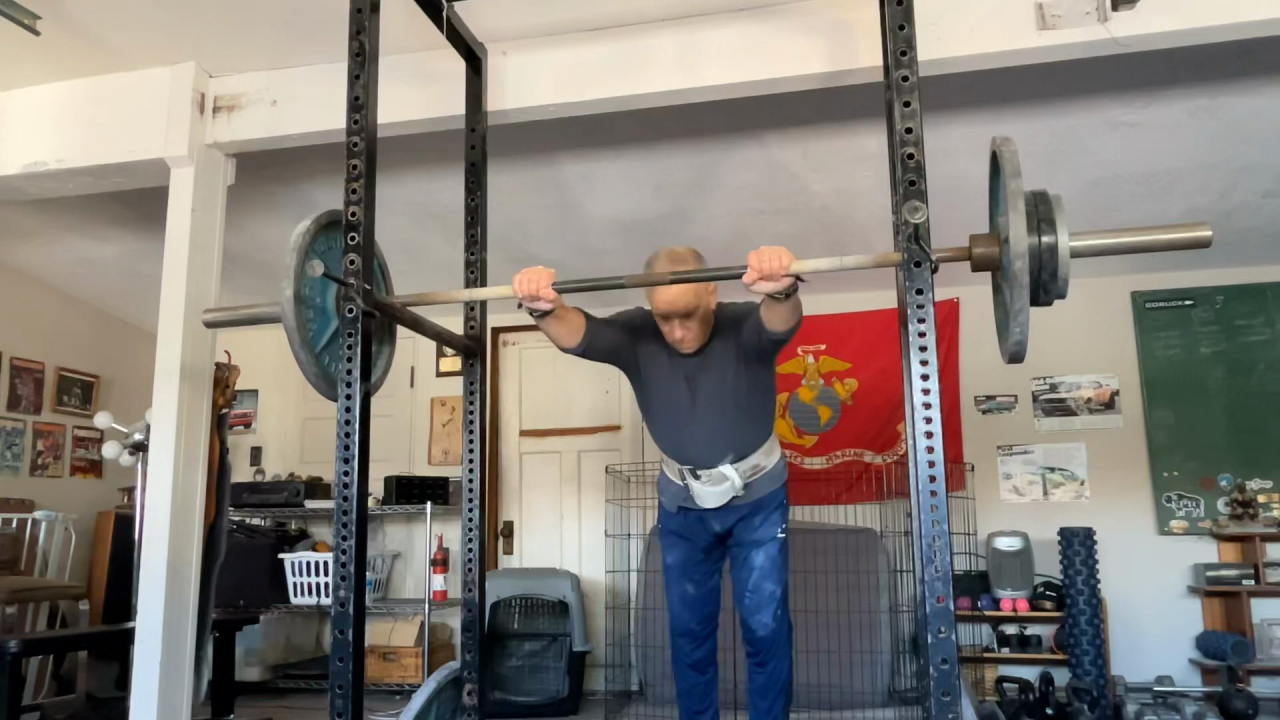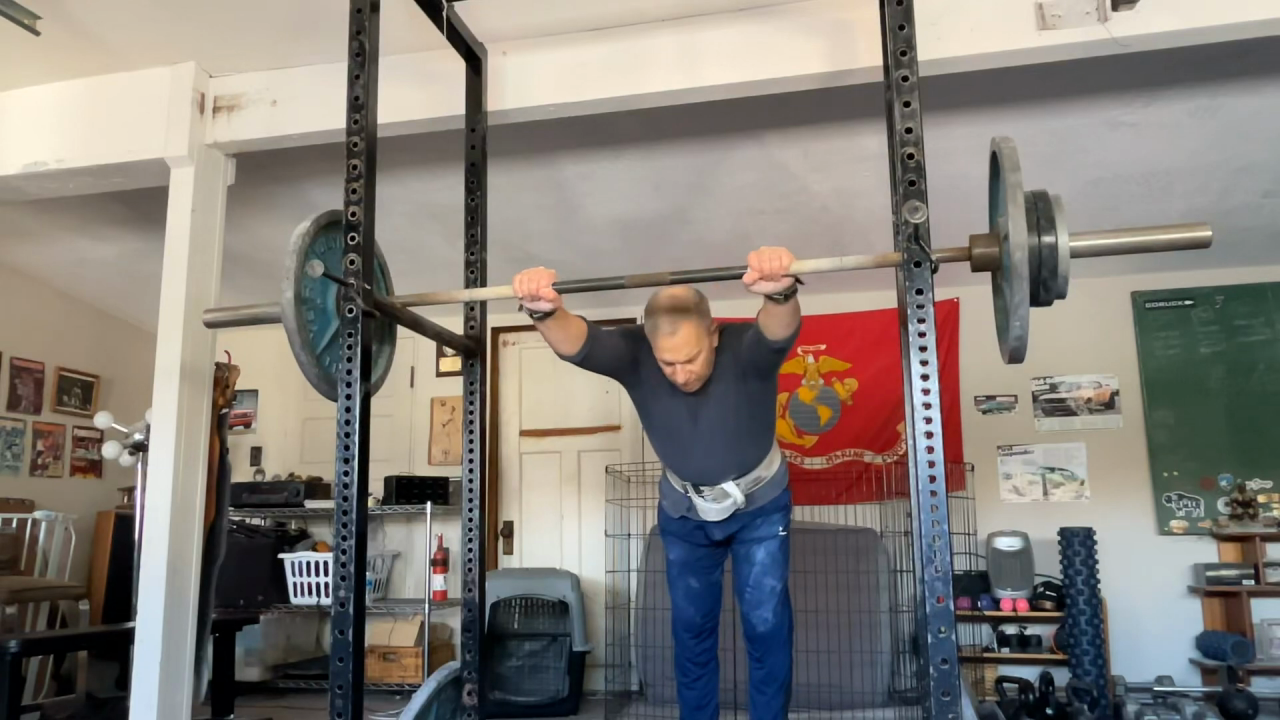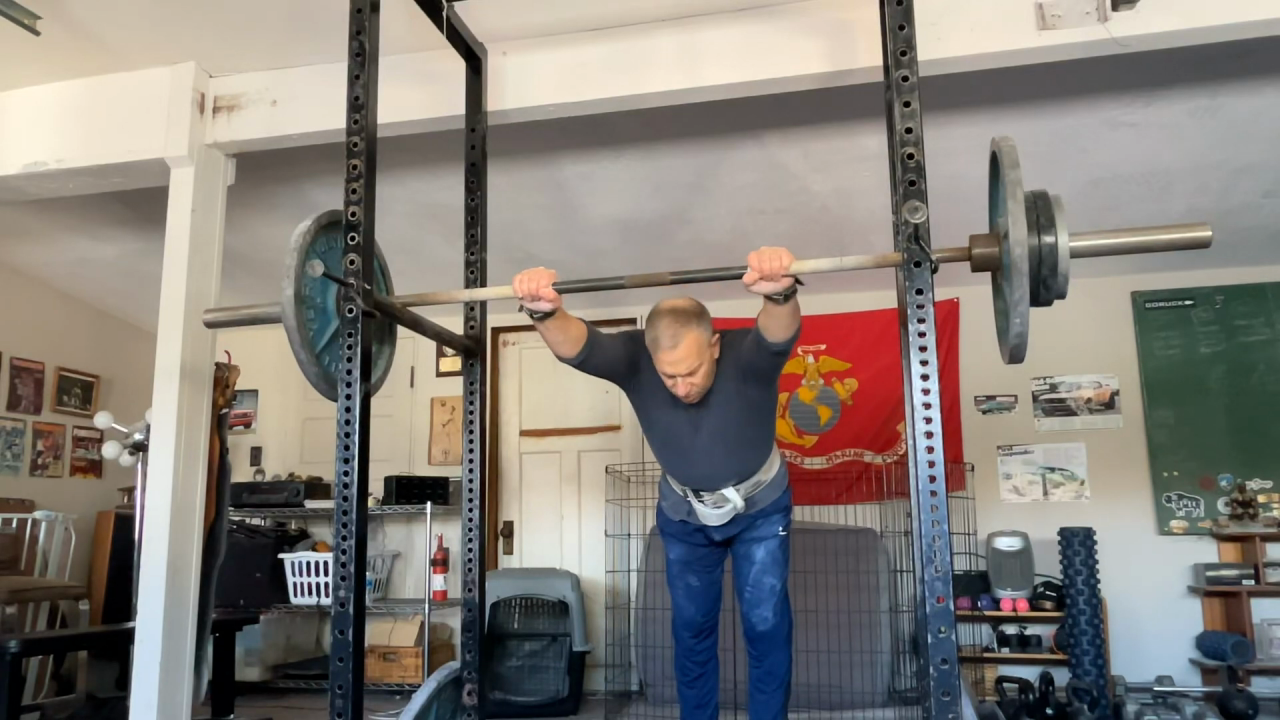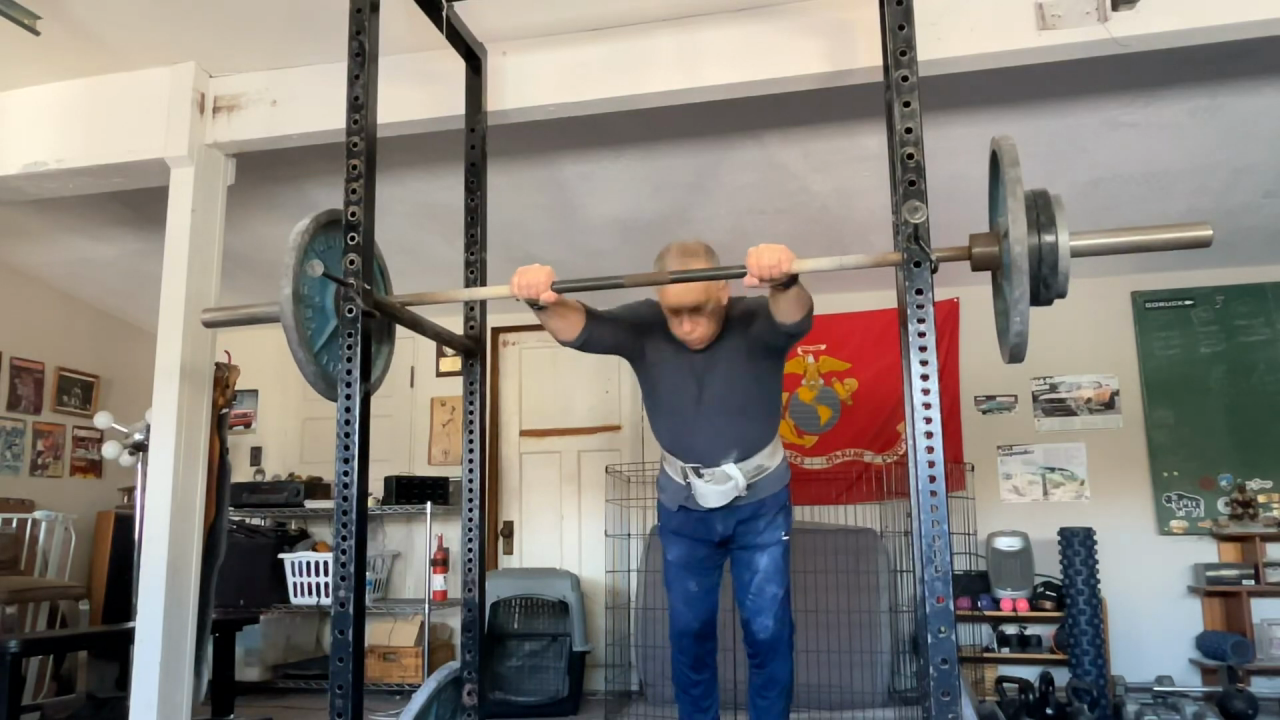
dt=0.4s
person 1, frame 1
left shoulder: (745, 327)
right shoulder: (635, 335)
left elbow: (781, 322)
right elbow: (577, 335)
left wrist: (780, 290)
right wrist: (544, 308)
left hip: (757, 498)
right hip: (683, 505)
left knee: (764, 623)
right knee: (689, 627)
person 1, frame 2
left shoulder: (747, 349)
right shoulder: (634, 354)
left elbow: (781, 328)
right elbow: (576, 342)
left wrist: (779, 293)
right wrist: (544, 311)
left hip: (760, 504)
right hip: (684, 512)
left knee: (766, 621)
right knee: (691, 625)
person 1, frame 3
left shoulder: (748, 356)
right shoulder: (635, 359)
left elbow: (782, 332)
right elbow: (576, 345)
left wrist: (780, 292)
right wrist: (544, 311)
left hip: (760, 507)
right hip: (684, 514)
left knee: (766, 619)
right knee: (691, 625)
person 1, frame 4
left shoulder: (756, 321)
right shoulder: (643, 325)
left elbow: (795, 316)
right elbow: (579, 328)
left wrist: (782, 282)
right wrist: (546, 302)
left hip: (758, 500)
right hip: (683, 505)
left knee: (766, 625)
right knee: (690, 627)
